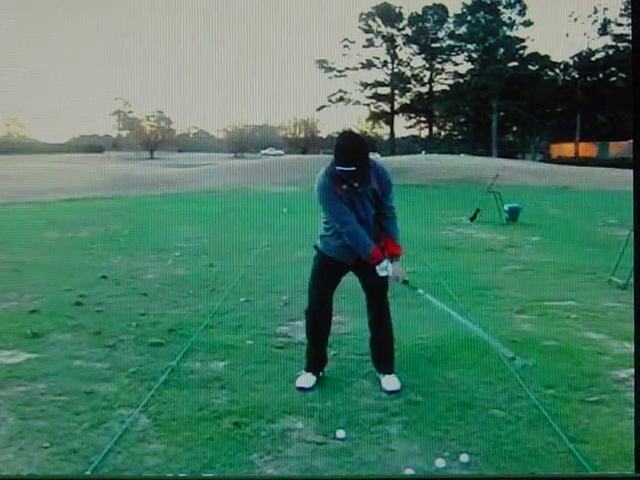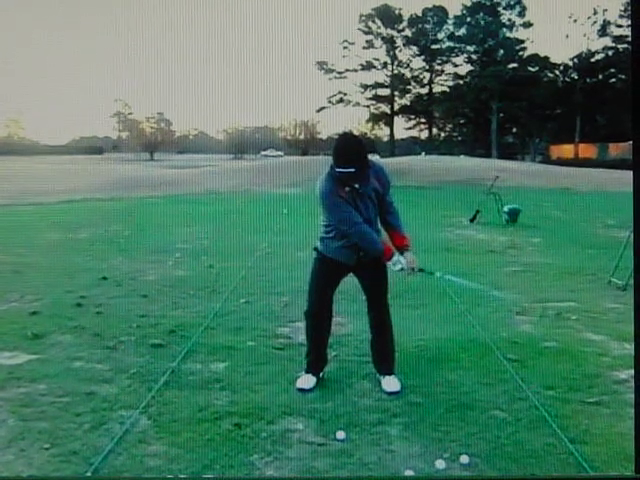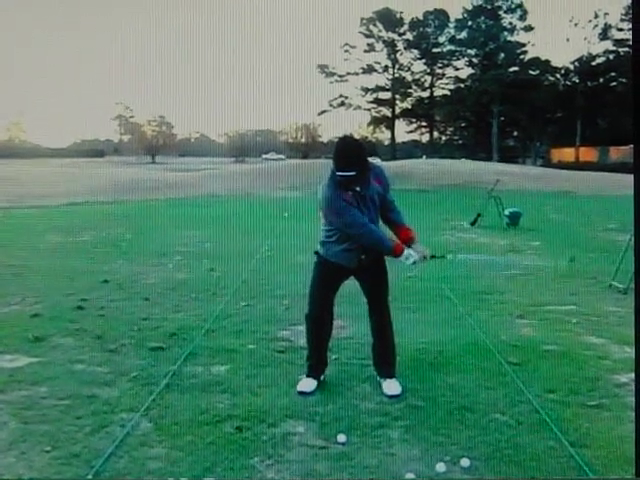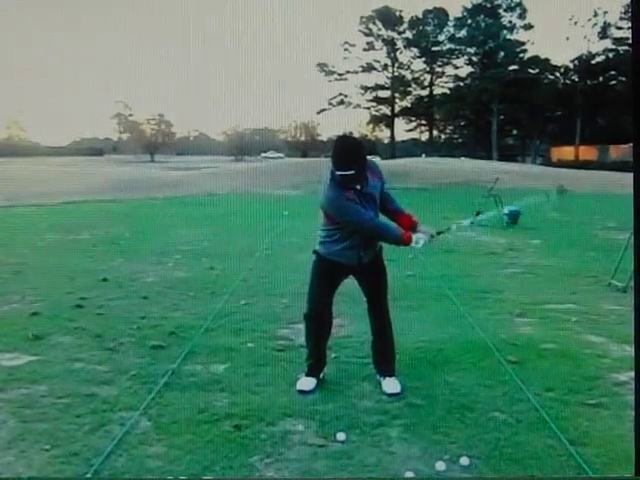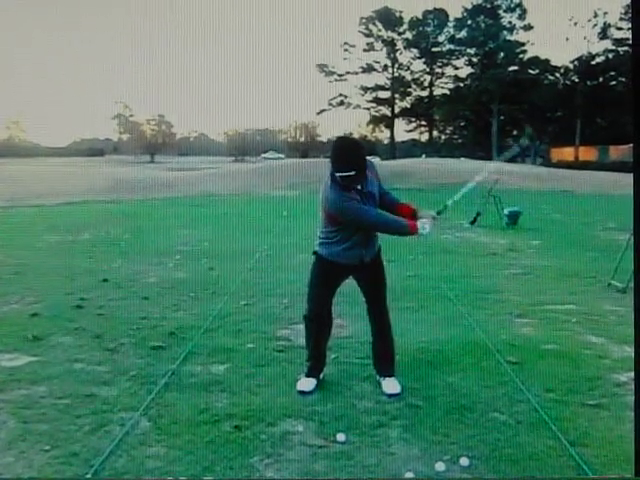
dt=1s
person 1, frame 1
left shoulder: (378, 173)
right shoulder: (326, 182)
left elbow: (387, 215)
right elbow: (347, 226)
left wrist: (393, 257)
right wrist: (379, 260)
left hip: (373, 252)
right hip: (333, 251)
left knee: (379, 310)
right knee: (317, 309)
left ankle: (385, 369)
right ankle: (313, 367)
person 1, frame 2
left shoulder: (376, 172)
right shoulder: (328, 186)
left elbow: (388, 211)
right elbow: (354, 227)
left wrist: (403, 248)
right wrist: (389, 254)
left hip: (370, 253)
right hip: (334, 253)
left knee: (379, 311)
right knee: (316, 310)
left ankle: (386, 370)
right ankle: (314, 368)
person 1, frame 3
left shoulder: (376, 174)
right shoulder: (331, 193)
left elbow: (389, 209)
right elbow: (363, 230)
left wrist: (411, 241)
right wrist: (400, 251)
left hip: (370, 256)
right hip: (334, 257)
left knee: (380, 314)
right knee: (317, 314)
left ankle: (386, 373)
right ankle: (314, 372)
person 1, frame 4
left shoulder: (372, 170)
right shoulder: (334, 196)
left elbow: (385, 200)
right elbow: (373, 226)
left wrist: (413, 225)
right wrist: (409, 239)
left hip: (369, 255)
right hip: (332, 258)
left knee: (380, 313)
right knee: (316, 313)
left ankle: (386, 372)
right ankle: (314, 370)
person 1, frame 5
left shoulder: (368, 169)
right shoulder: (336, 198)
left elbow: (382, 195)
right elbow: (378, 222)
left wrist: (414, 213)
right wrist: (415, 227)
left hip: (367, 255)
right hip: (331, 259)
left knee: (379, 313)
right knee: (316, 314)
left ankle: (386, 372)
right ankle: (313, 370)
